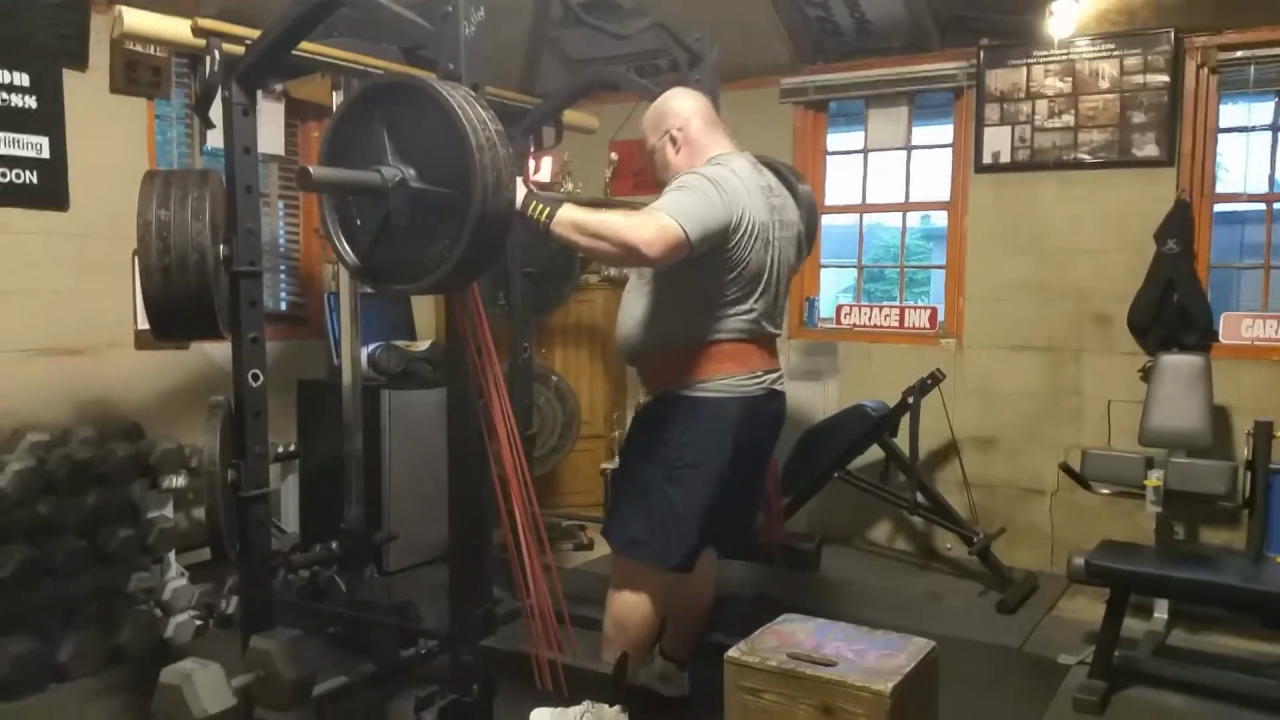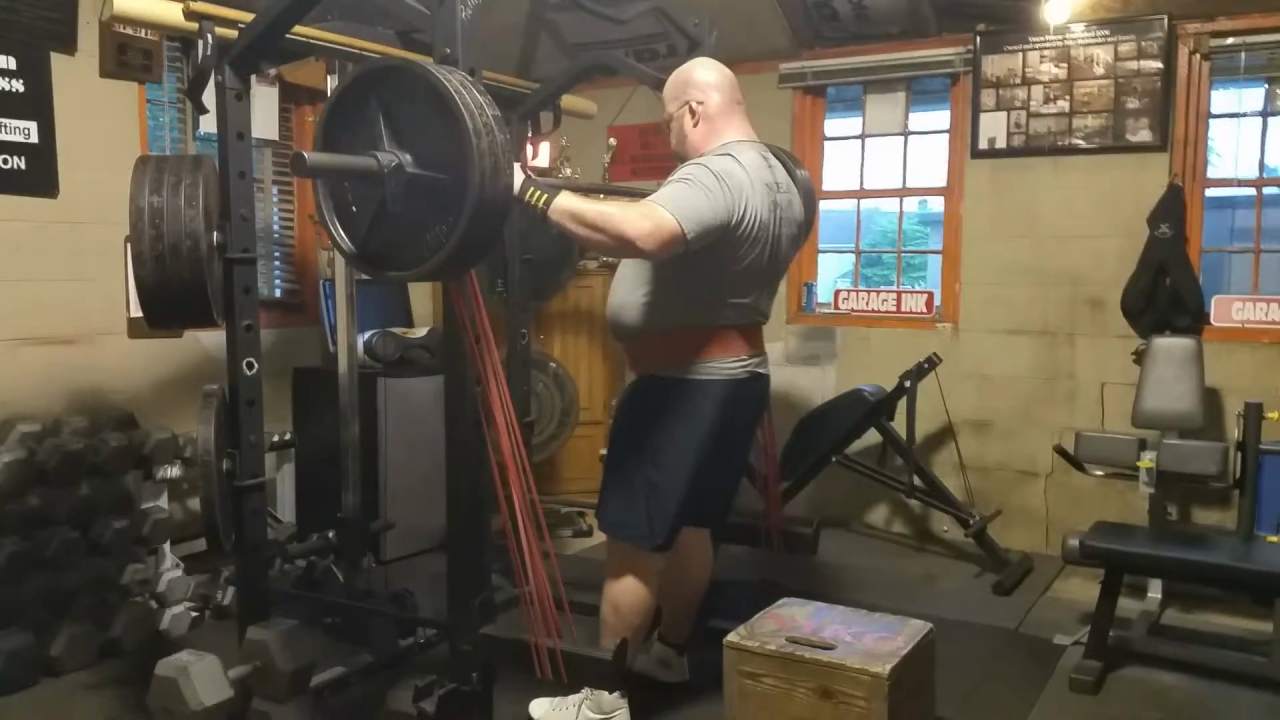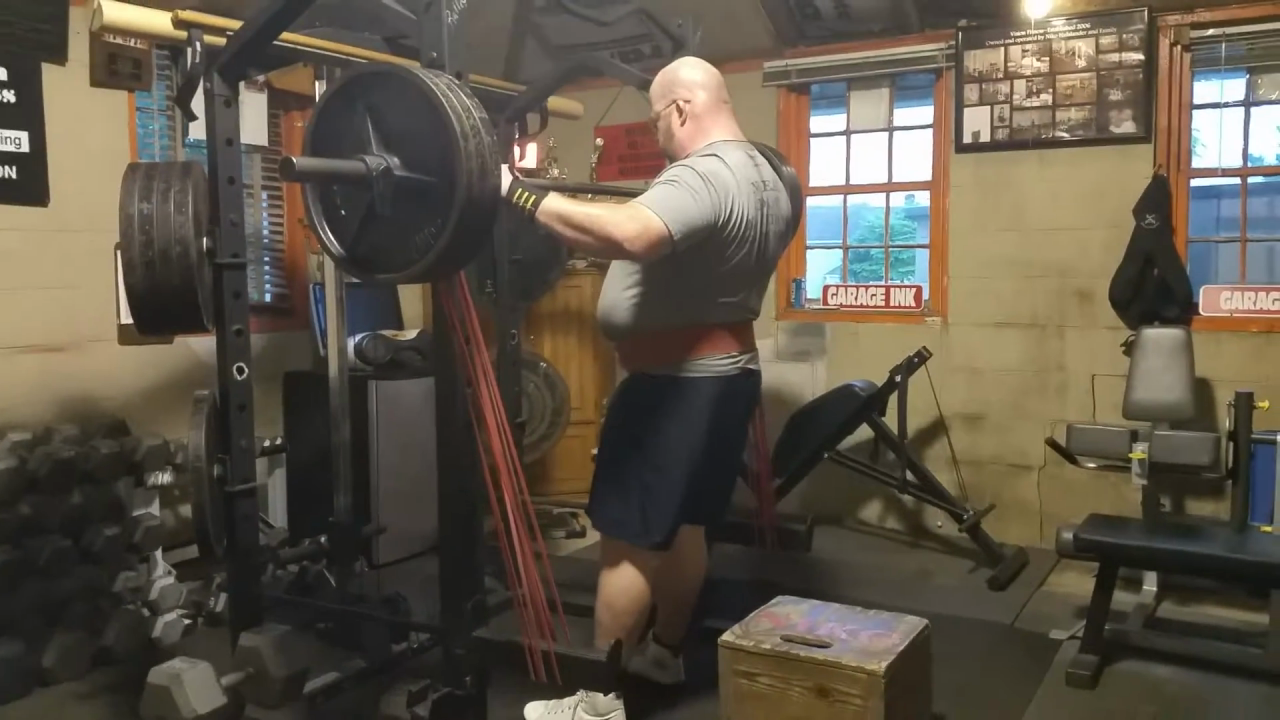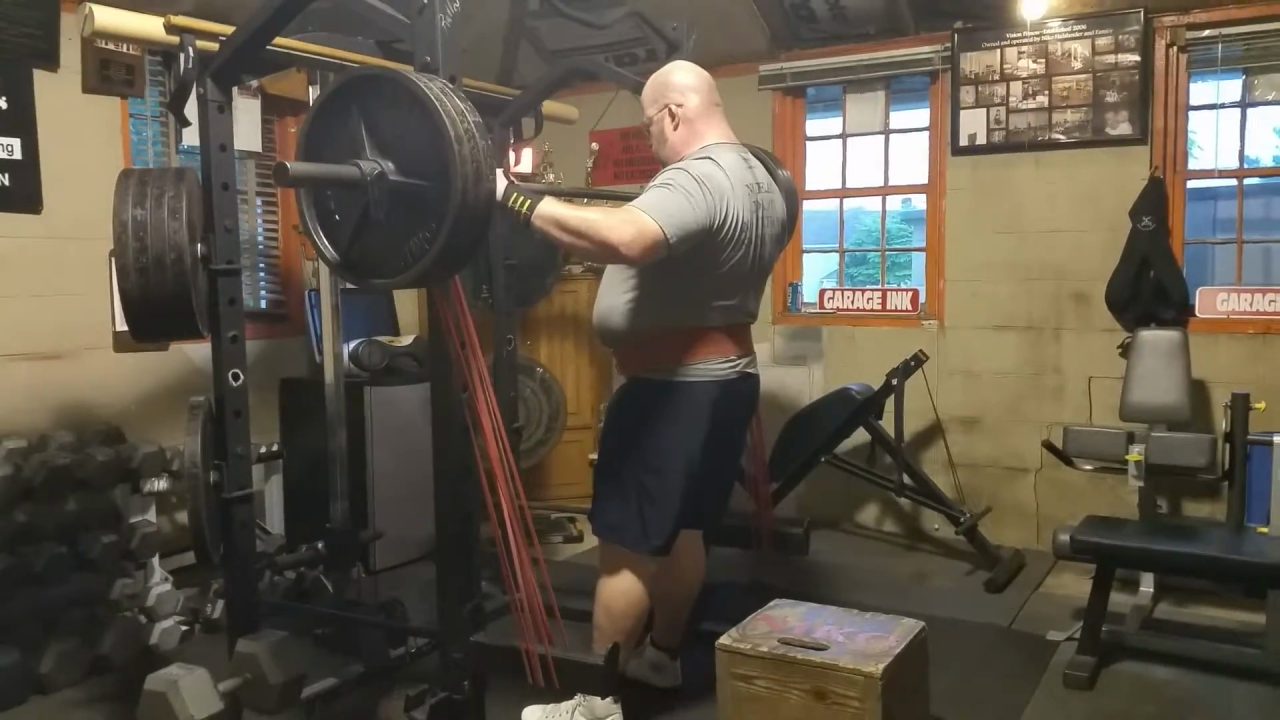
dt=0.3s
person 1, frame 1
left shoulder: (711, 186)
right shoulder: (773, 191)
left elbow: (644, 240)
left wrist: (537, 207)
left hip: (699, 402)
right hip: (753, 392)
left knee: (638, 555)
right knee: (694, 543)
right ankle: (669, 667)
person 1, frame 2
left shoulder: (717, 177)
right shoulder: (777, 181)
left elbow: (640, 234)
left wrist: (534, 193)
left hip: (685, 383)
right hip: (736, 375)
left knee: (633, 540)
right knee: (687, 524)
right ankle: (668, 652)
person 1, frame 3
left shoulder: (702, 177)
right shoulder: (766, 178)
left elbow: (628, 234)
left wrist: (522, 194)
left hip: (677, 381)
right hip: (728, 371)
left knee: (628, 539)
right knee: (682, 523)
right ankle: (663, 653)
person 1, frame 4
left shoulder: (696, 180)
right shoulder: (760, 180)
left elbow: (624, 238)
left wrist: (518, 199)
left hip: (675, 386)
right hip: (726, 376)
left knee: (627, 544)
right knee: (679, 528)
right ankle: (661, 658)
